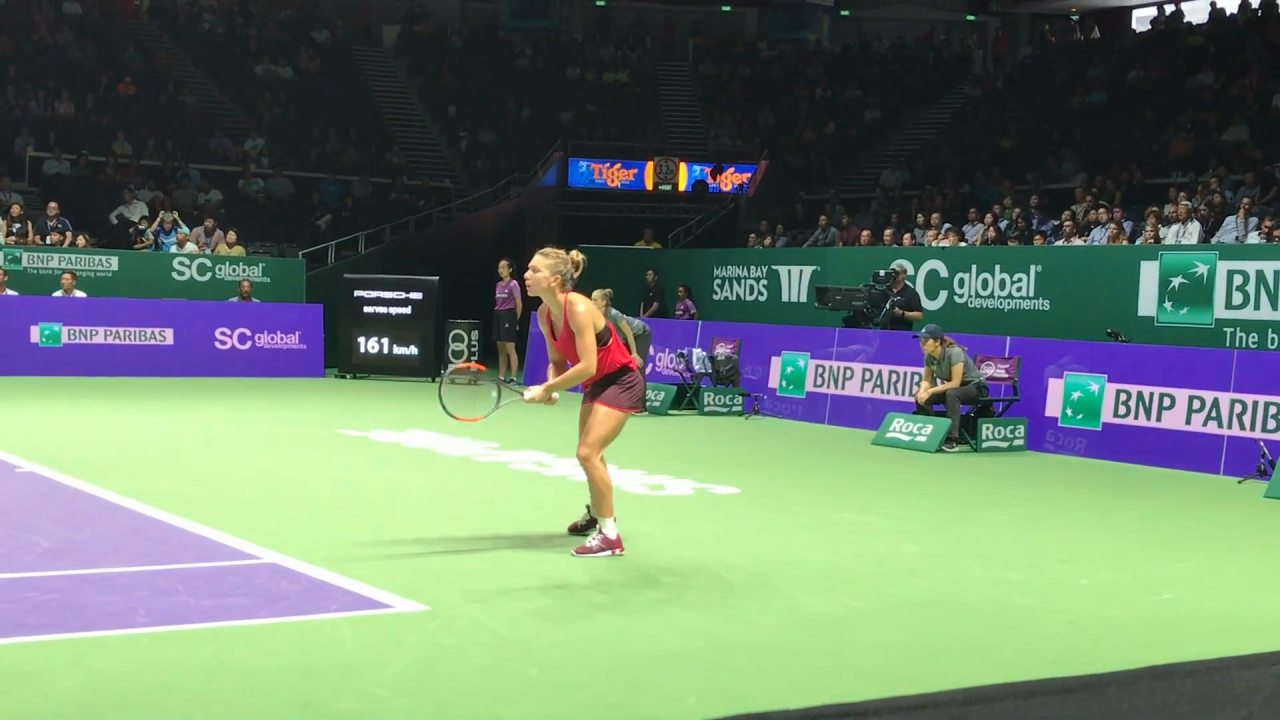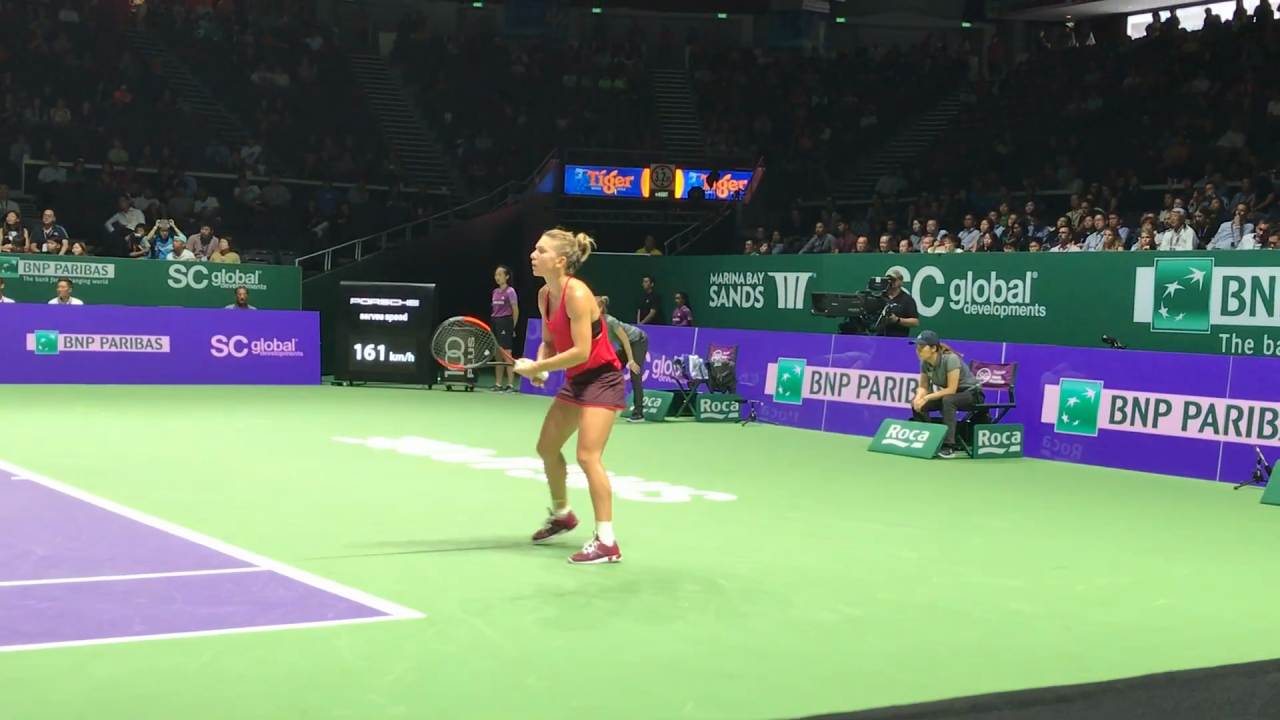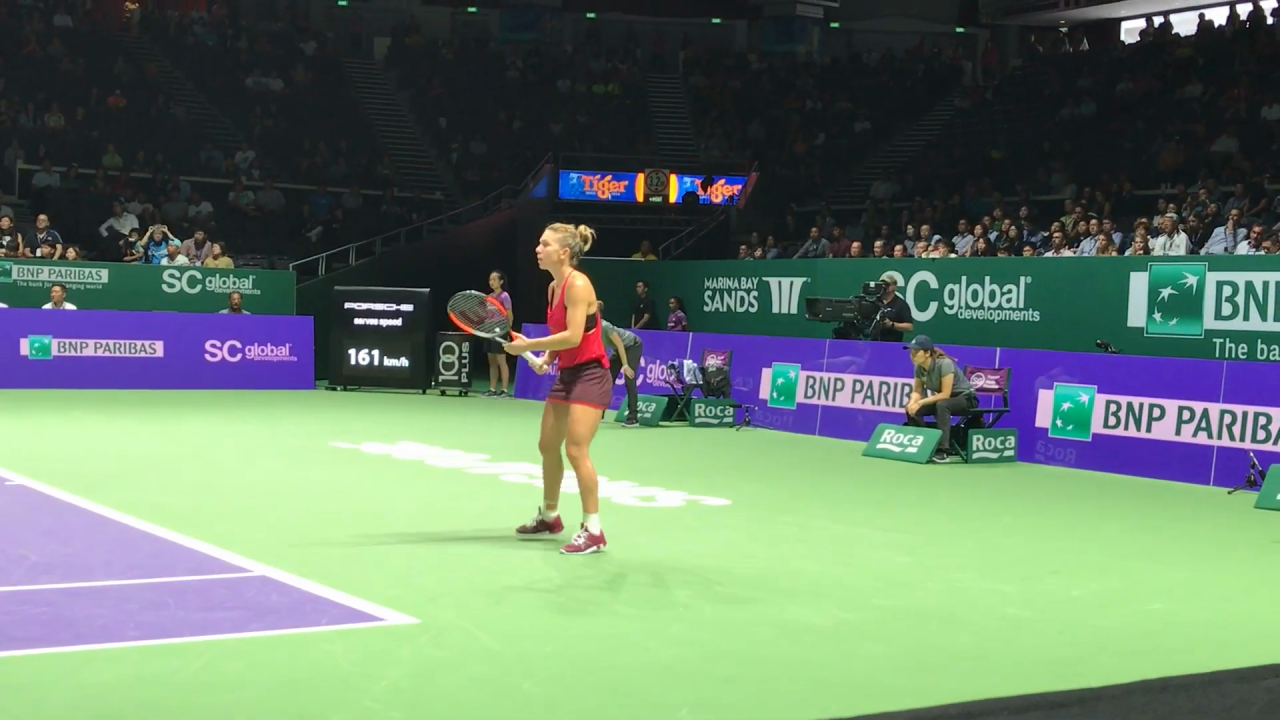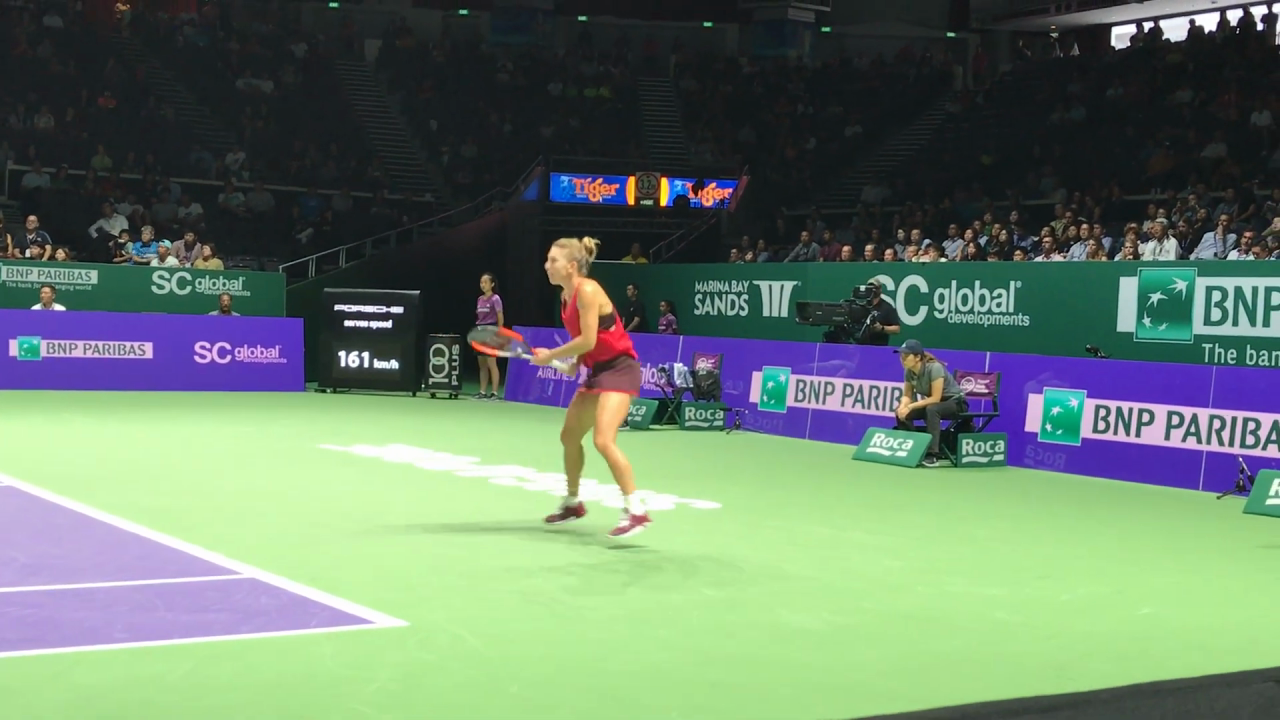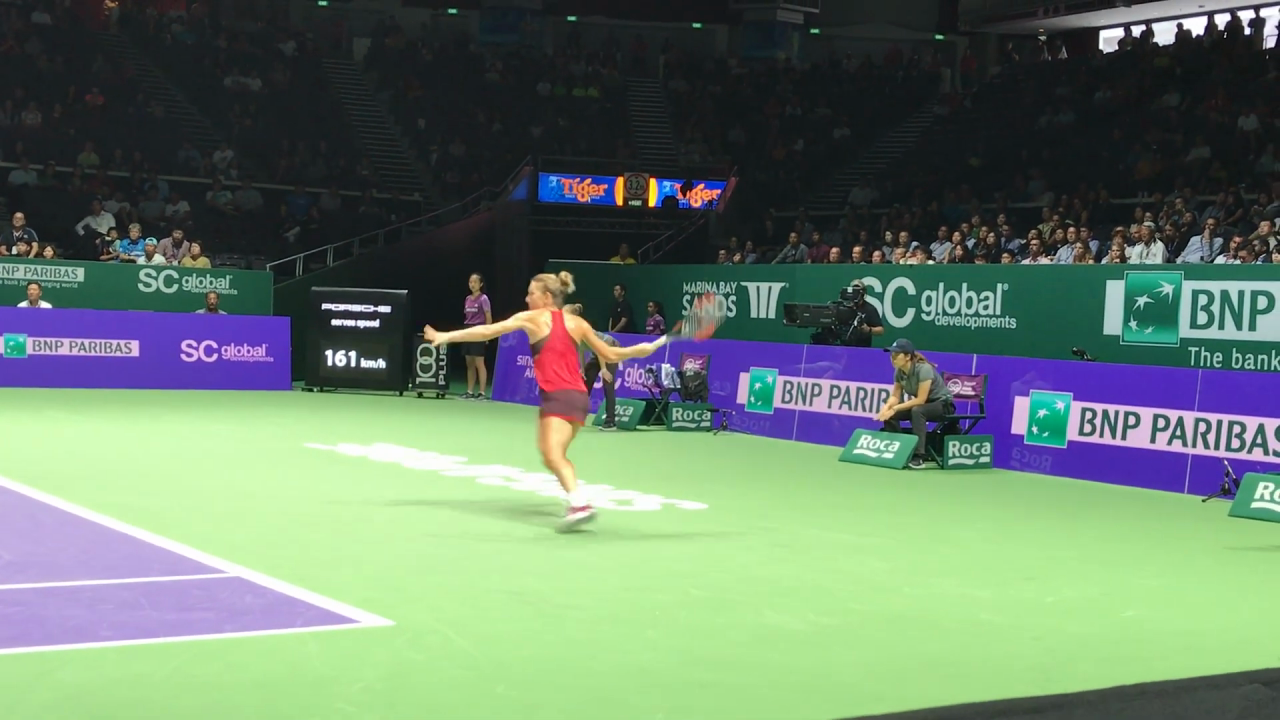
dt=0.5s
person 1, frame 1
left shoulder: (578, 309)
right shoulder: (544, 314)
left elbow: (587, 366)
right elbow: (557, 360)
left wrist: (547, 390)
right wrist: (550, 386)
left hip: (620, 381)
right hip: (596, 384)
left knee: (587, 452)
right knee: (589, 453)
left ankle: (610, 536)
right ankle: (597, 512)
person 1, frame 2
left shoulder: (577, 294)
right shoulder: (544, 295)
left elbow: (581, 352)
right elbow: (549, 341)
left wrist: (536, 366)
right wrist: (539, 366)
left hip: (601, 379)
right hip: (575, 380)
left knee: (587, 457)
right knee: (546, 448)
left ankle: (606, 542)
right ankle: (561, 514)
person 1, frame 3
left shoulder: (578, 284)
right shoulder: (554, 287)
left elbow: (573, 337)
left wrist: (528, 345)
right wrist: (546, 358)
left hip: (589, 375)
right hip: (567, 374)
left knee: (576, 450)
right knee: (547, 446)
left ankle: (593, 531)
right ankle: (548, 517)
person 1, frame 4
left shoulder: (587, 290)
right shoulder: (567, 295)
left elbow: (588, 341)
left wrist: (551, 356)
right wrist: (574, 362)
left hip: (618, 369)
right hip: (597, 371)
left knee: (604, 441)
right knee: (569, 437)
left ankle: (636, 511)
right ankle: (572, 502)
person 1, frame 5
left shoulder: (531, 318)
right shoulder: (579, 324)
left elbow: (489, 330)
right elbow: (609, 355)
left wrist: (447, 336)
right wrist: (642, 349)
left hip: (559, 398)
right hip: (580, 398)
left knee: (552, 458)
right knee: (554, 454)
left ankle: (580, 502)
right ankle: (577, 500)
